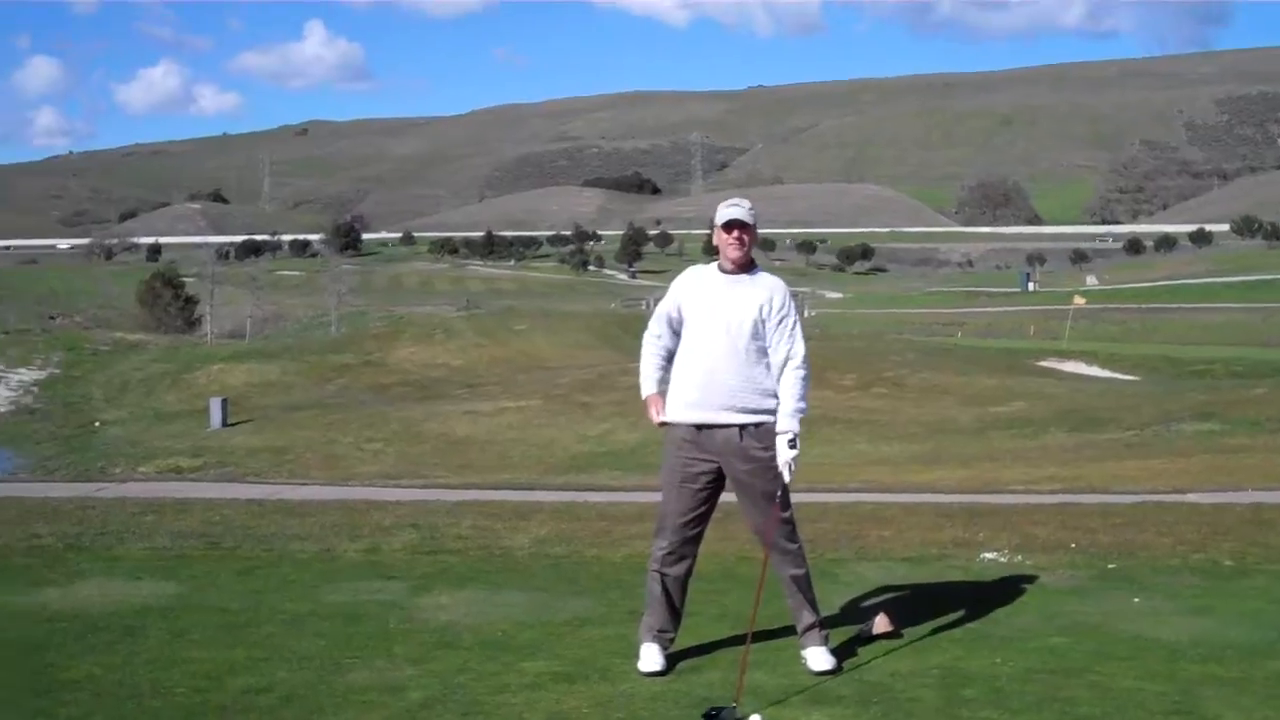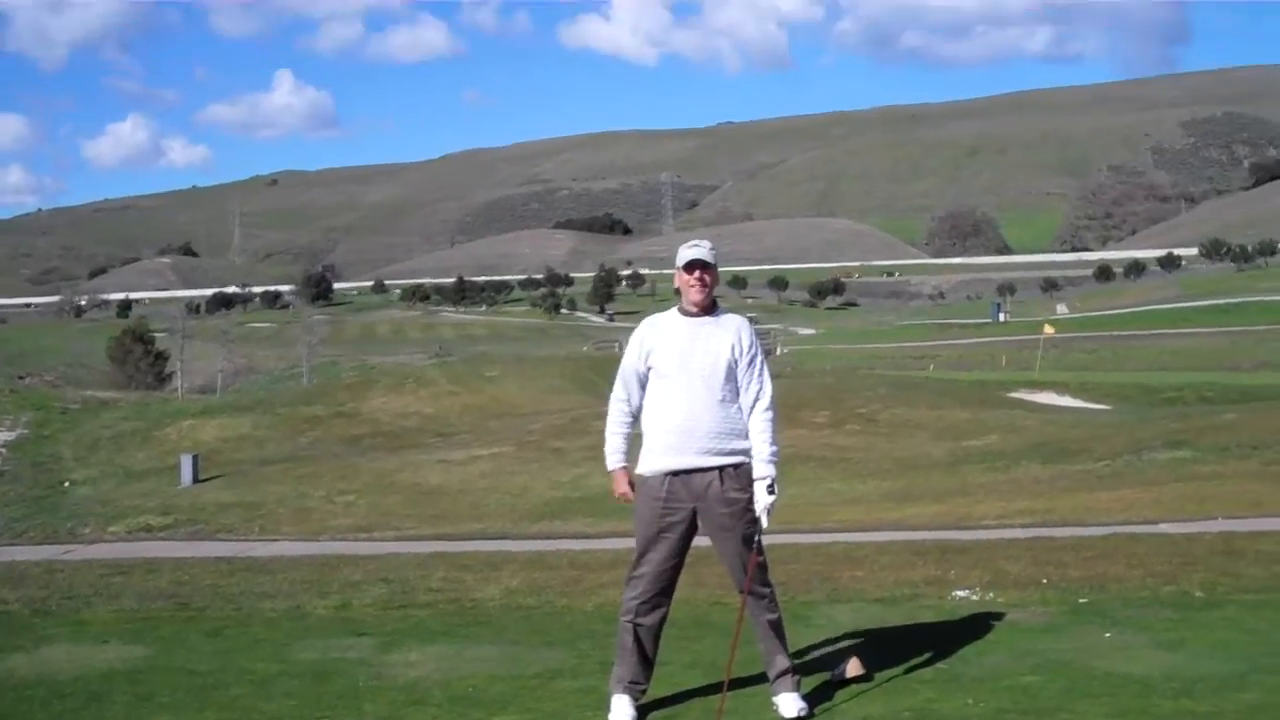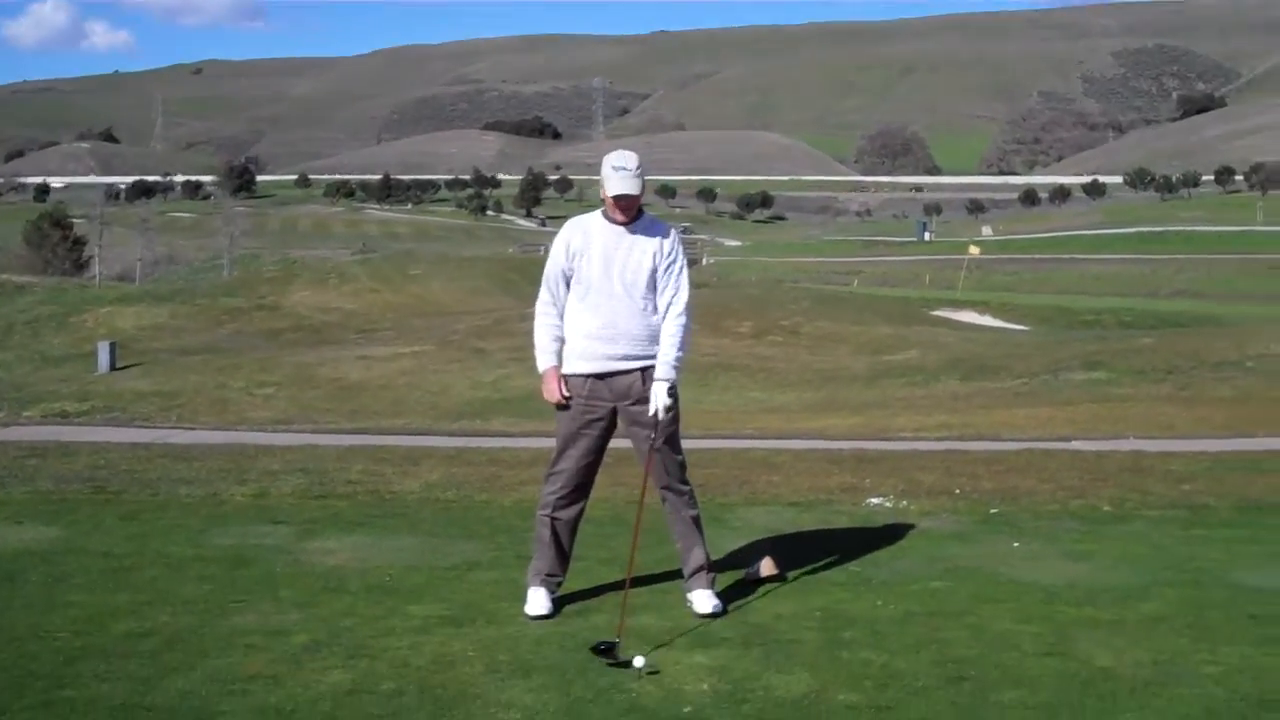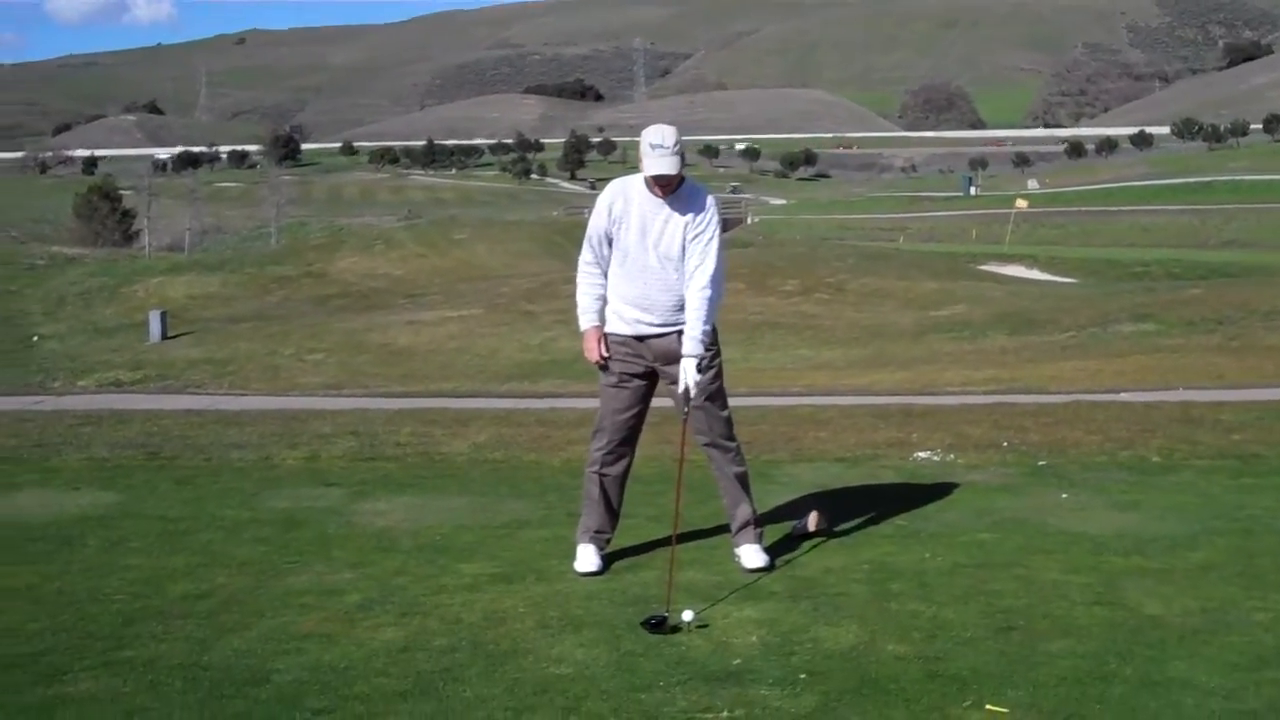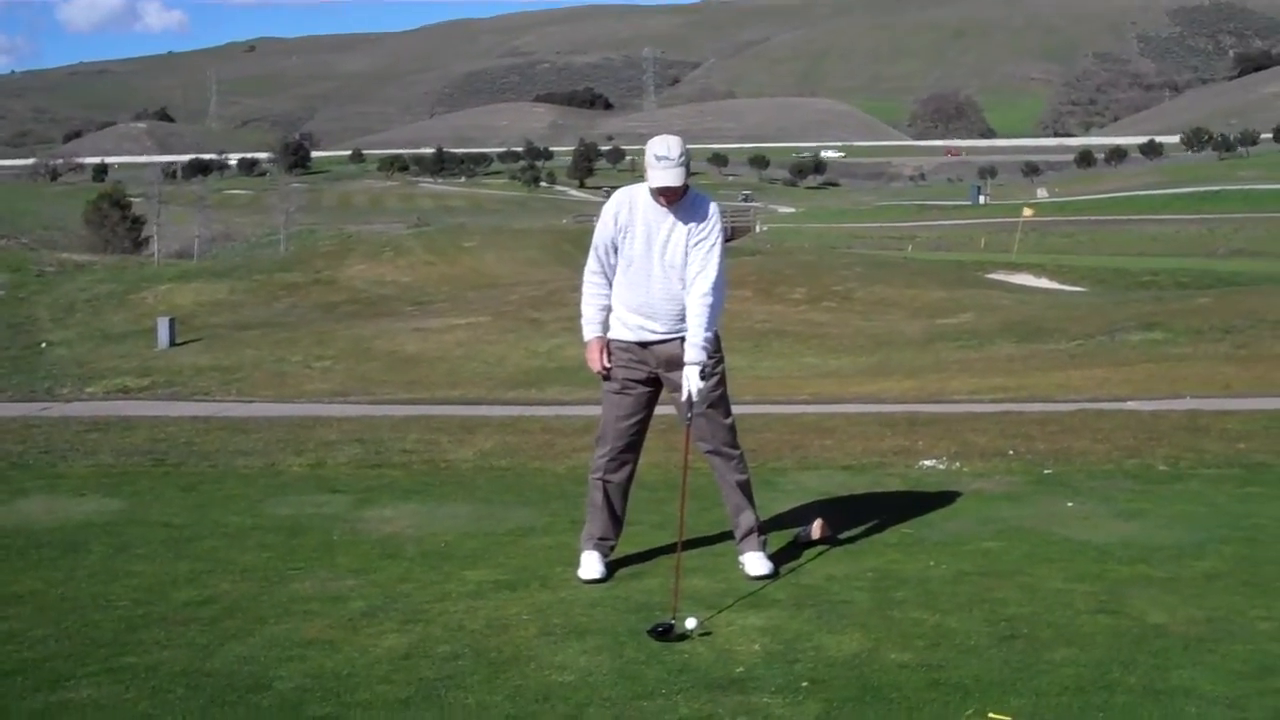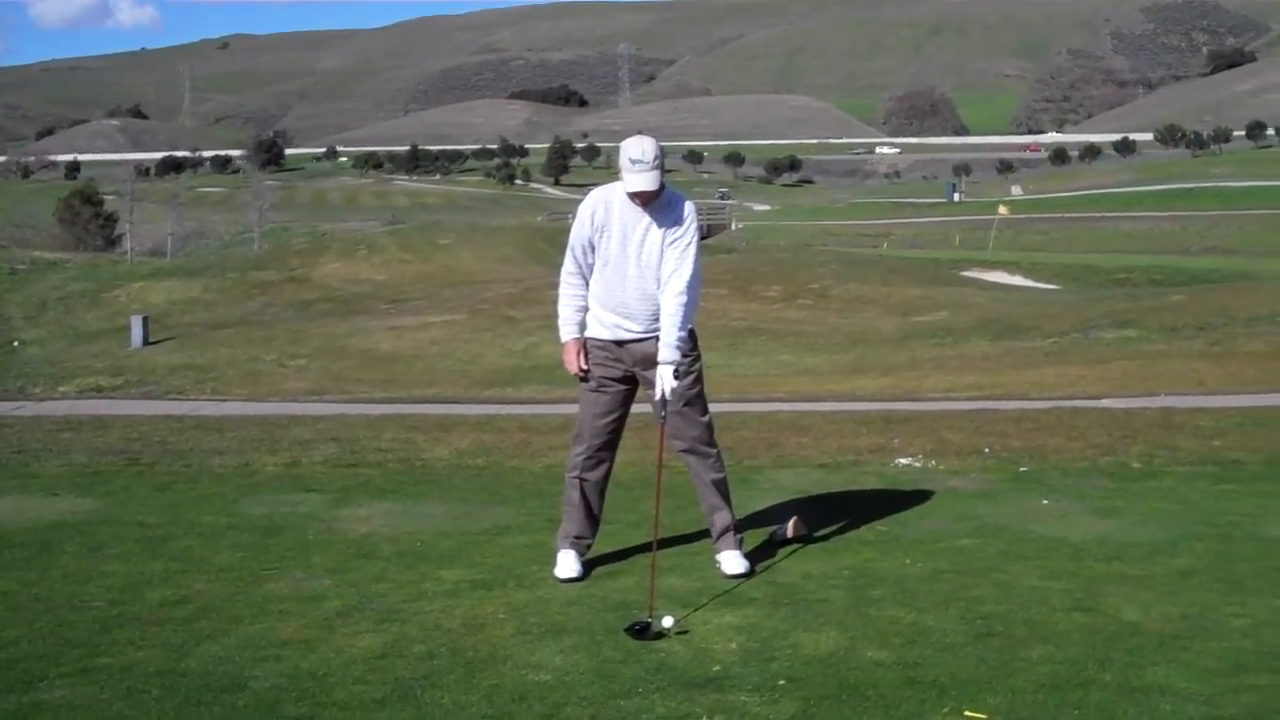
dt=0.7s
person 1, frame 1
left shoulder: (773, 290)
right shoulder: (690, 281)
left elbow: (791, 365)
right elbow: (658, 337)
left wrist: (789, 428)
right wrist: (651, 391)
left hip: (753, 432)
right hip: (688, 430)
left knee: (780, 536)
right knee: (673, 537)
left ankle: (812, 635)
right ankle: (655, 637)
person 1, frame 2
left shoulder: (739, 331)
right shoulder: (651, 331)
left elbow: (759, 407)
right elbow: (624, 399)
left wrist: (764, 474)
right wrist: (617, 462)
left hip: (729, 476)
right hip: (662, 477)
left knee: (754, 582)
right knee: (646, 586)
person 1, frame 3
left shoulder: (663, 237)
right shoulder: (574, 233)
left elbow: (675, 311)
right elbow: (549, 304)
left wrist: (664, 376)
right wrist: (548, 364)
left hip: (646, 377)
right hip: (584, 378)
left knee: (672, 480)
right knee: (565, 482)
left ankle: (699, 580)
right ankle: (542, 582)
person 1, frame 4
left shoulder: (701, 205)
right shoulder: (616, 196)
left elbow: (703, 282)
right elbow: (592, 263)
left wrist: (691, 352)
right wrist: (590, 323)
left hip: (685, 337)
right hip: (625, 339)
left knee: (719, 437)
right knee: (610, 441)
left ankle: (746, 536)
right ankle: (591, 539)
person 1, frame 5
left shoulder: (705, 213)
right shoulder: (621, 204)
left elbow: (704, 288)
right elbow: (598, 272)
left wrist: (693, 359)
right wrist: (594, 332)
left hip: (689, 345)
right hip: (629, 345)
left knee: (721, 443)
right knee: (613, 448)
left ankle: (750, 543)
right ankle: (595, 545)
person 1, frame 6
left shoulder: (682, 212)
right shoulder: (597, 204)
left elbow: (678, 287)
right elbow: (575, 272)
left wrist: (668, 358)
right wrist: (570, 334)
left hip: (666, 343)
right hip: (605, 343)
left knee: (697, 442)
right knee: (590, 446)
left ankle: (727, 541)
right ankle: (572, 545)
